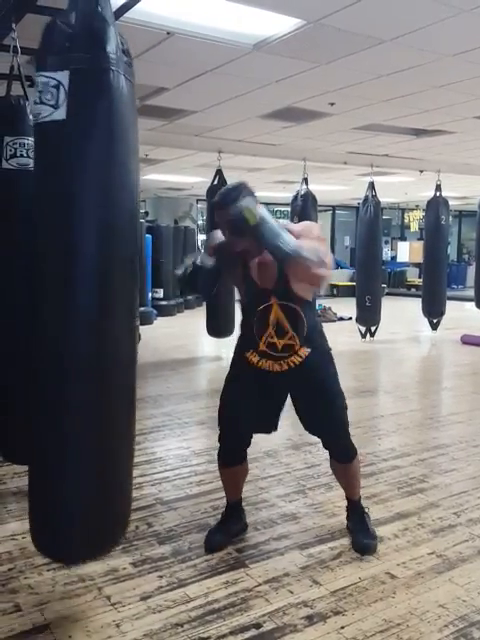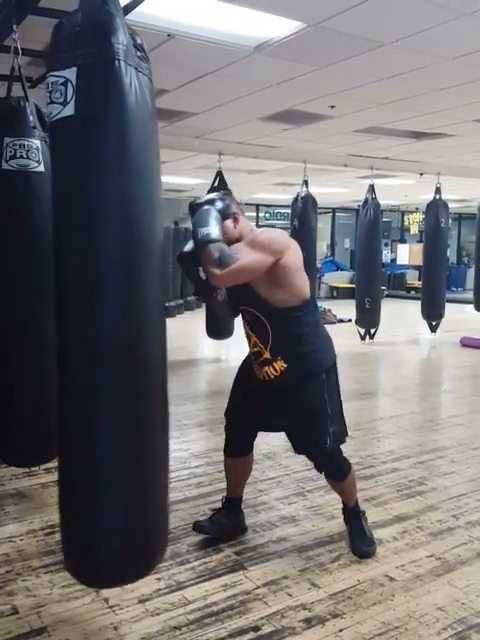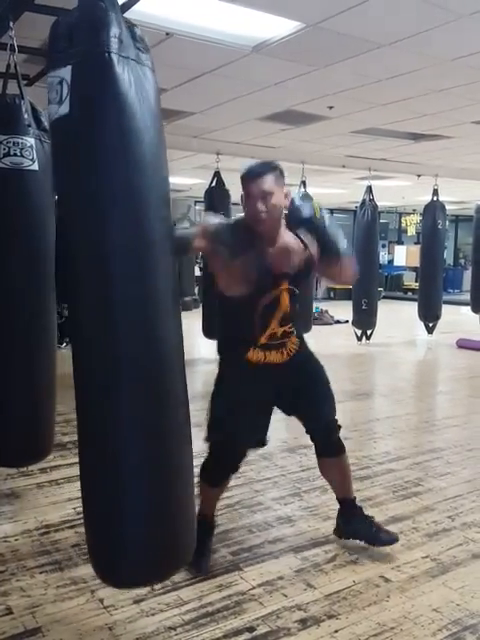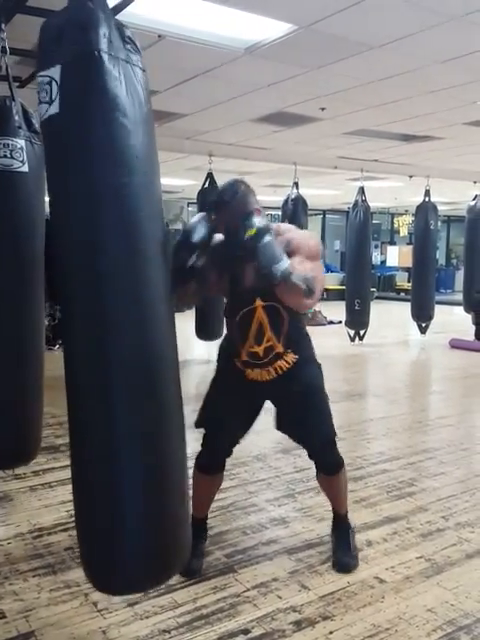
dt=0.4s
person 1, frame 1
left shoulder: (303, 233)
right shoulder: (226, 248)
left elbow: (316, 273)
left wrist: (265, 228)
left hip: (307, 356)
right hip: (253, 359)
left knee: (337, 439)
right knee: (231, 440)
left ankle: (357, 513)
right ankle: (233, 515)
person 1, frame 2
left shoulder: (269, 241)
right shoulder: (237, 251)
left elbow: (220, 273)
right elbow: (223, 298)
left wrist: (207, 225)
right wrist: (195, 268)
left hip: (307, 366)
right hip: (264, 362)
left knee: (324, 452)
right knee: (236, 433)
left ankle: (354, 515)
right ankle: (232, 513)
person 1, frame 3
left shoulder: (301, 237)
right shoulder: (225, 237)
left elbow: (346, 276)
left wrist: (327, 241)
left hip: (291, 354)
right hip: (242, 361)
left knee: (327, 435)
right knee: (225, 452)
left ankle: (351, 515)
right ankle: (203, 526)
person 1, frame 4
left shoulder: (297, 241)
right shoulder: (221, 250)
left elbow: (304, 299)
right elbow: (184, 291)
left wrist: (262, 248)
left hip: (293, 364)
right hip: (238, 366)
left knee: (324, 449)
right knee: (214, 449)
left ankle: (342, 527)
right ankle: (196, 532)
